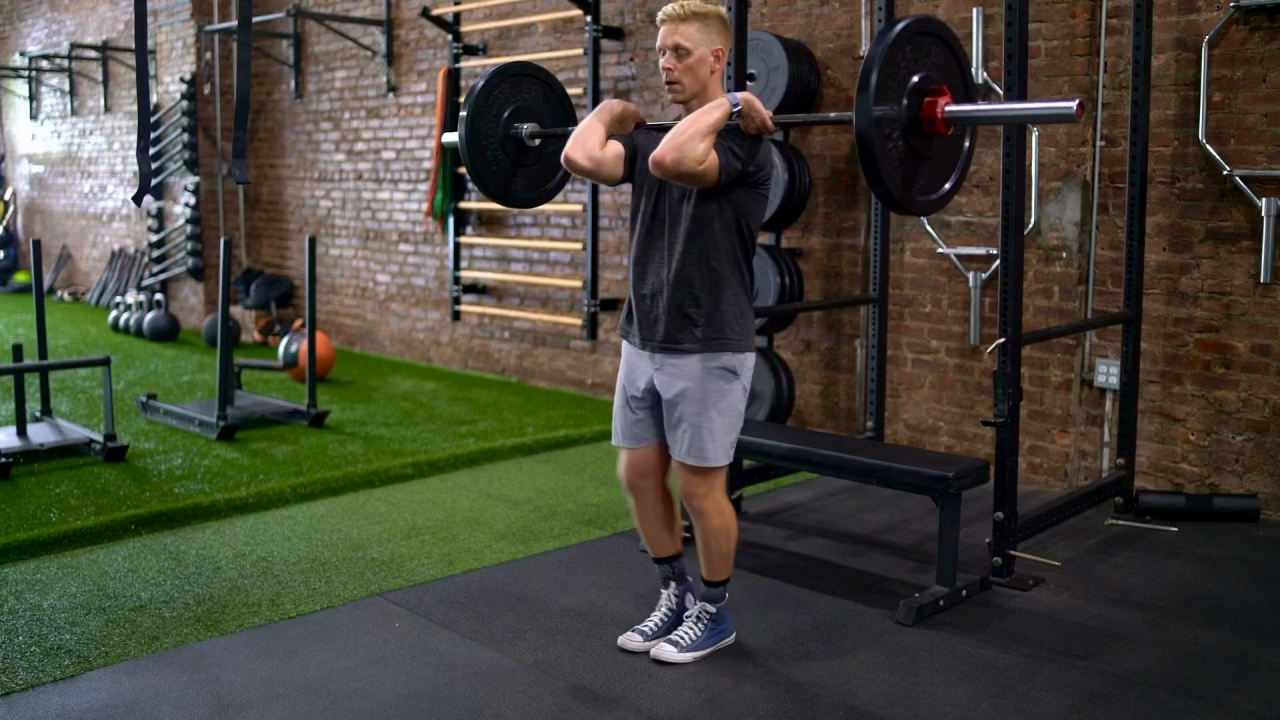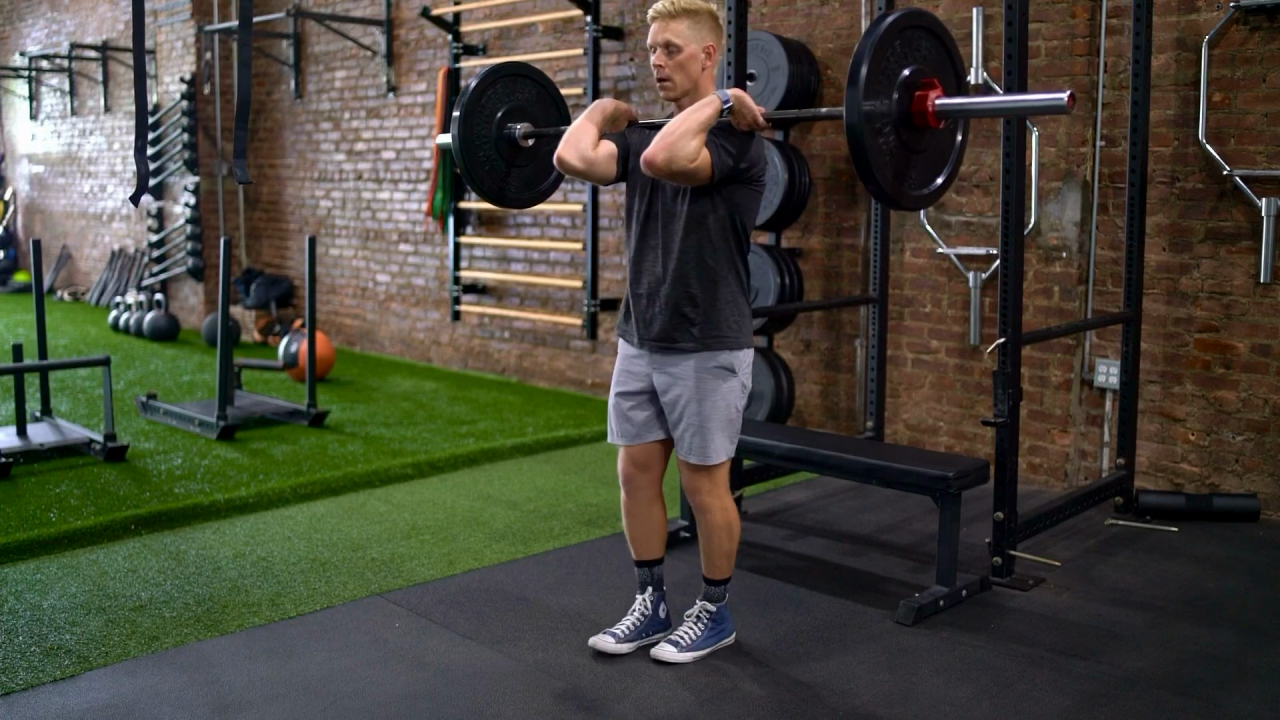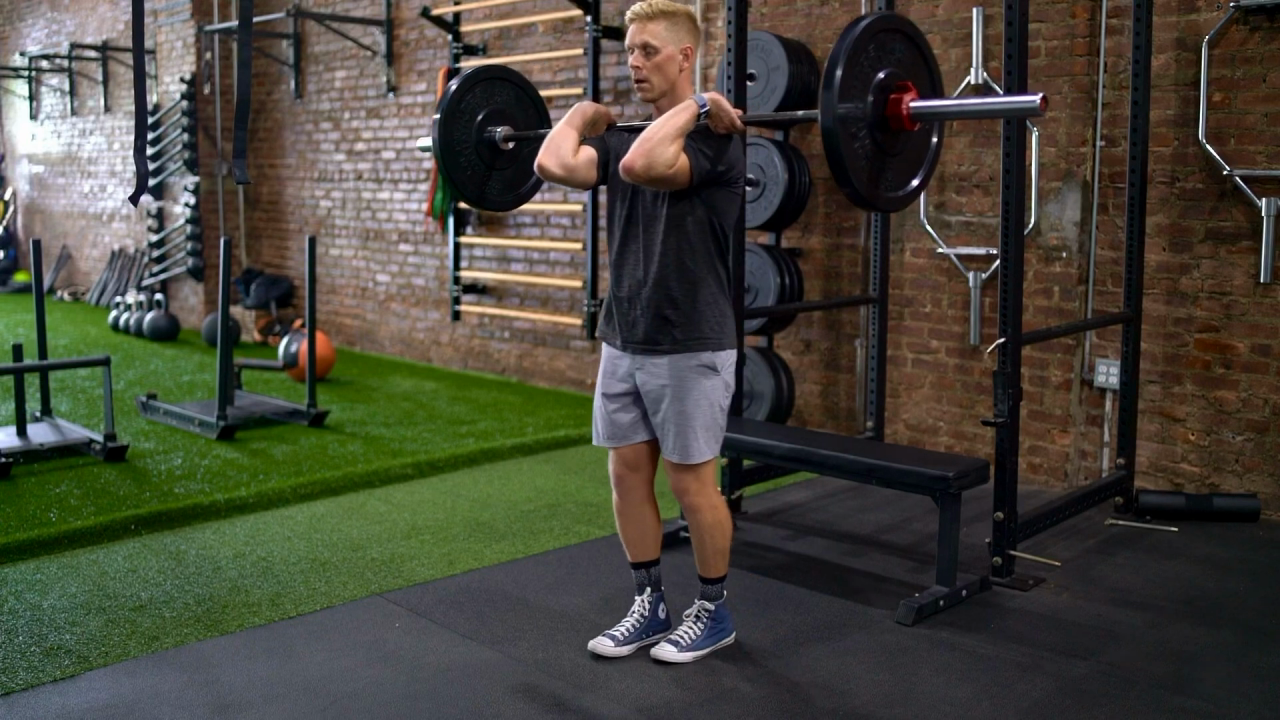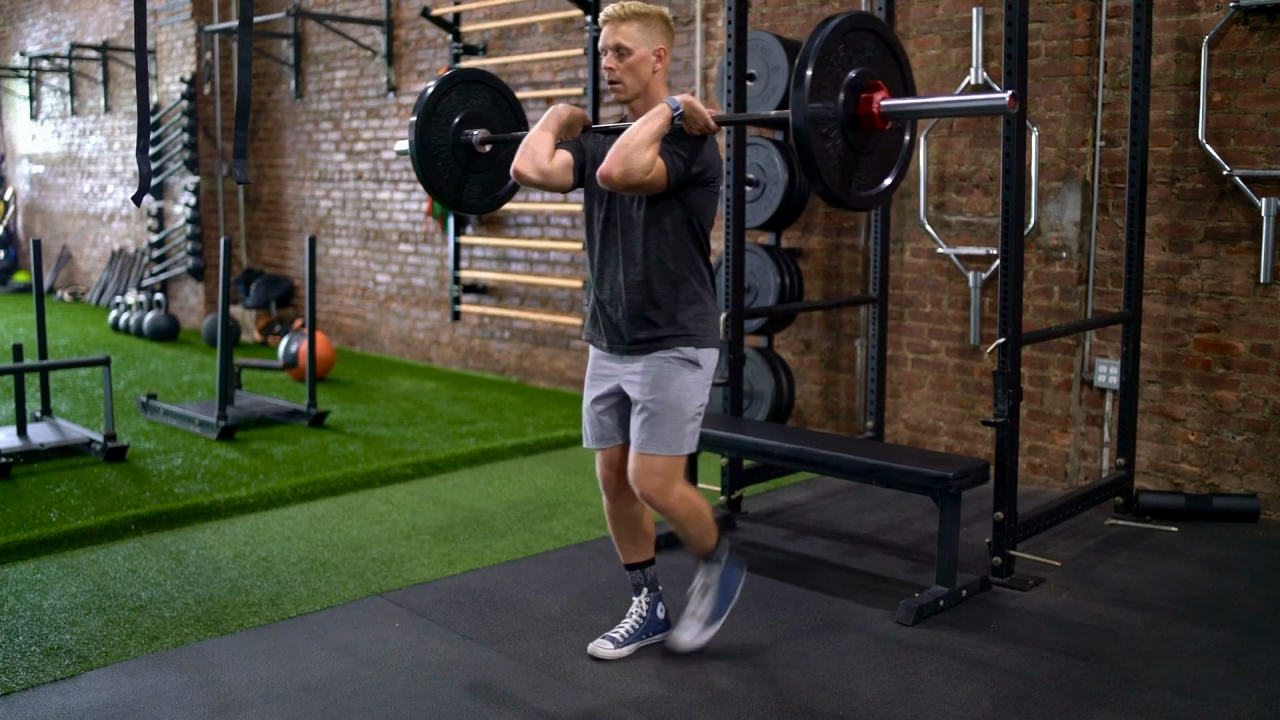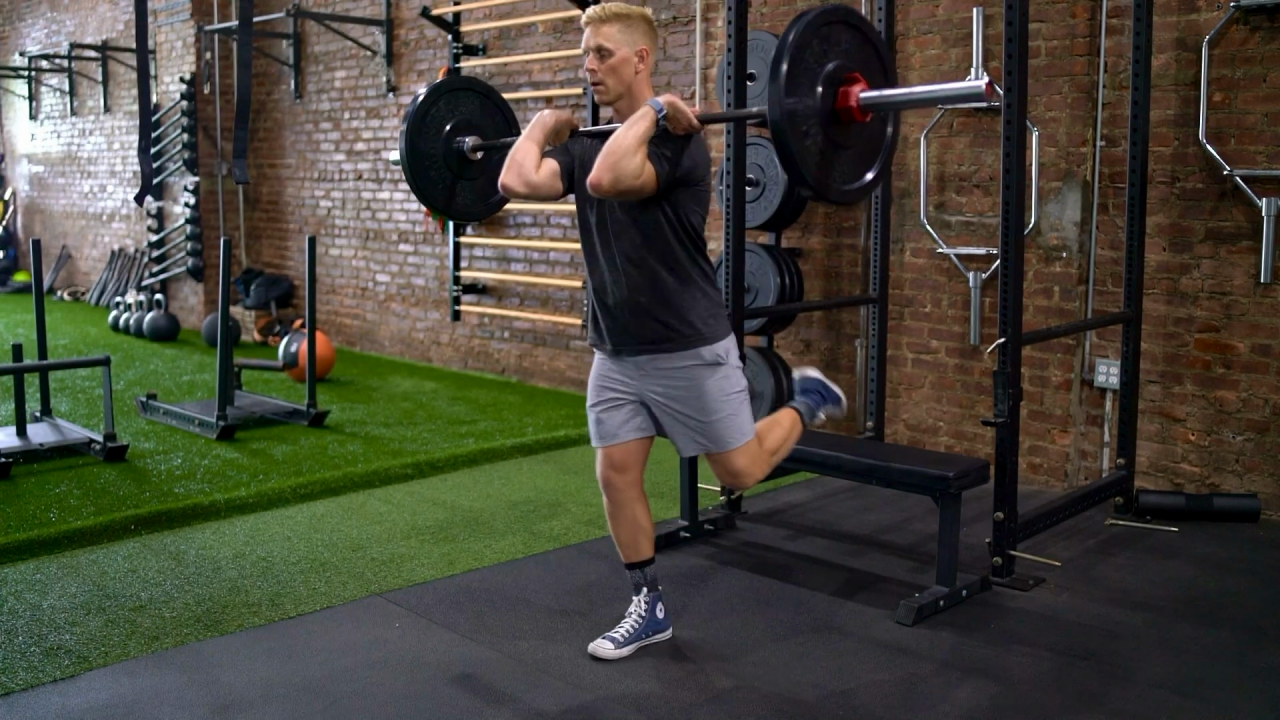
dt=0.5s
person 1, frame 1
left shoulder: (741, 143)
right shoulder: (647, 137)
left elbow: (672, 160)
right elbow: (580, 158)
left wrist: (729, 105)
right wrist: (612, 111)
left hip: (709, 348)
right hip: (643, 340)
left knee: (699, 487)
right knee: (638, 477)
left ankle: (713, 613)
right ankle: (676, 596)
person 1, frame 2
left shoulder: (735, 139)
right shoulder: (641, 134)
left elbow: (663, 160)
right elbow: (572, 157)
left wrist: (718, 102)
right wrist: (603, 109)
left hip: (706, 346)
right hip: (639, 338)
left knee: (704, 485)
right knee: (636, 476)
left ankle: (713, 613)
right ankle: (650, 604)
person 1, frame 3
left shoulder: (713, 140)
right shoulder: (623, 137)
left elbow: (642, 166)
right elbow: (554, 164)
left wrist: (695, 106)
right wrist: (585, 113)
left hip: (691, 346)
right hip: (624, 340)
left knee: (691, 483)
right knee: (627, 474)
left ankle: (712, 612)
right ankle: (649, 607)
person 1, frame 4
left shoulder: (691, 142)
right shoulder: (599, 141)
left elbow: (620, 173)
right elbow: (530, 169)
left wrist: (669, 110)
right wrist: (560, 117)
left hip: (674, 344)
right hip: (609, 343)
left knee: (653, 482)
right knee: (613, 479)
left ankle: (718, 568)
right ankle: (648, 606)
person 1, frame 5
left shoulder: (676, 142)
right shoulder: (587, 146)
left elbow: (609, 180)
right elbow: (517, 180)
left wrist: (652, 111)
right wrist: (545, 125)
left hip: (688, 345)
right hip: (618, 349)
left knee: (742, 468)
right knee: (616, 477)
left ankle: (806, 402)
right ankle: (648, 608)
